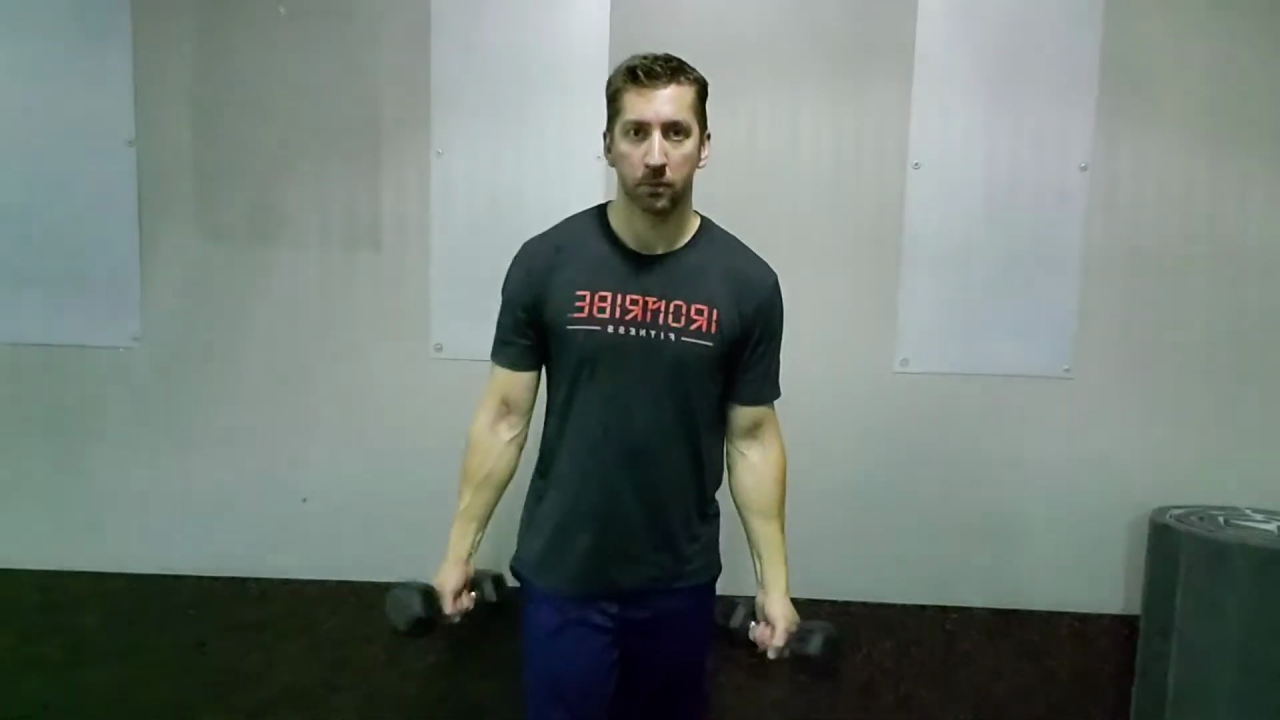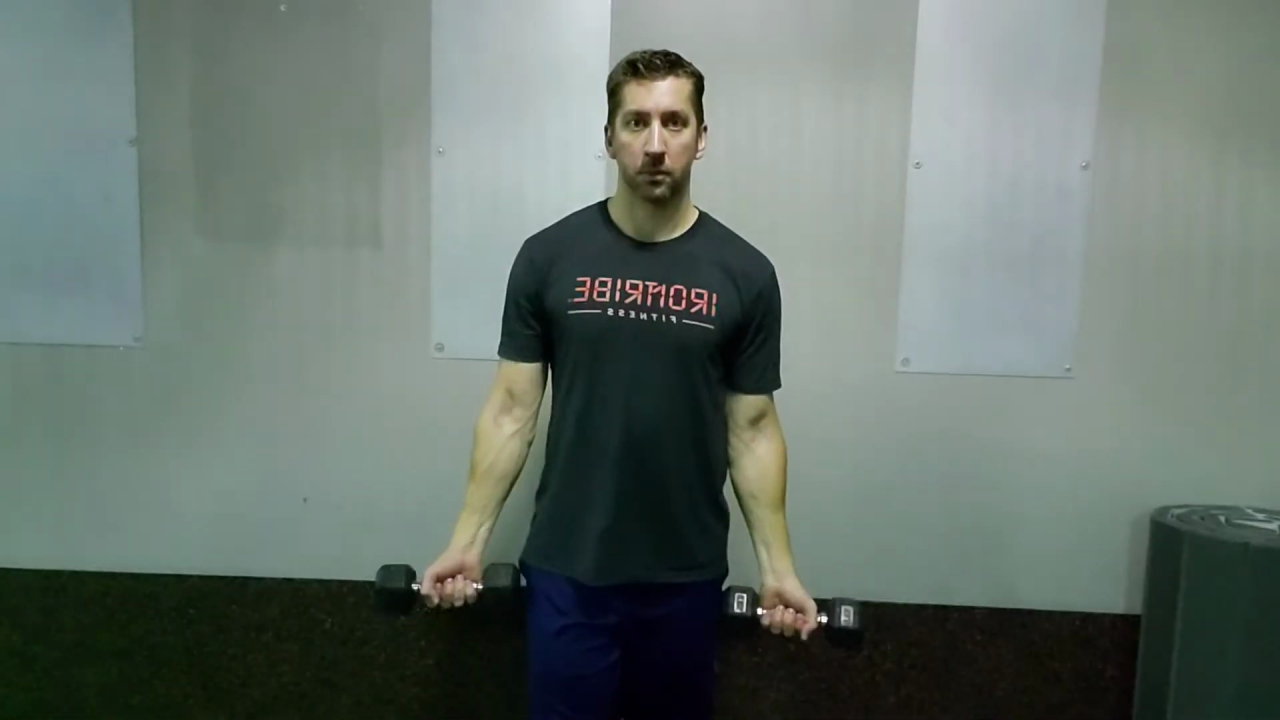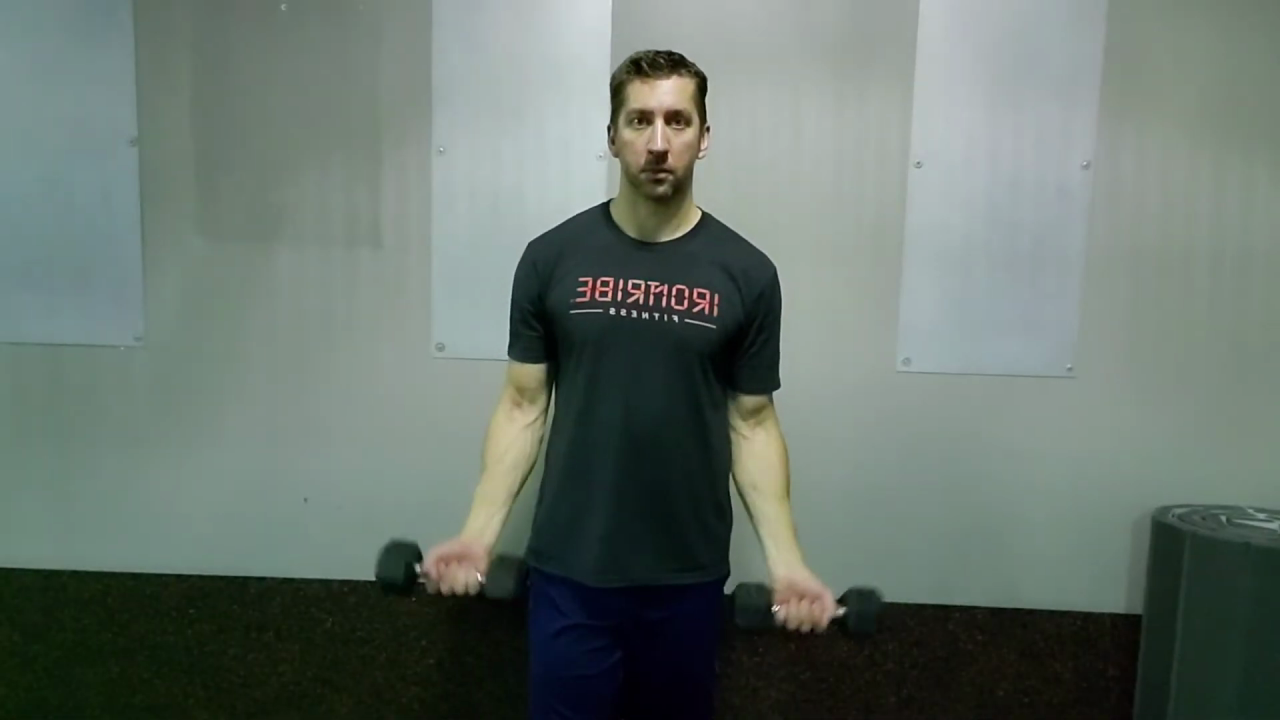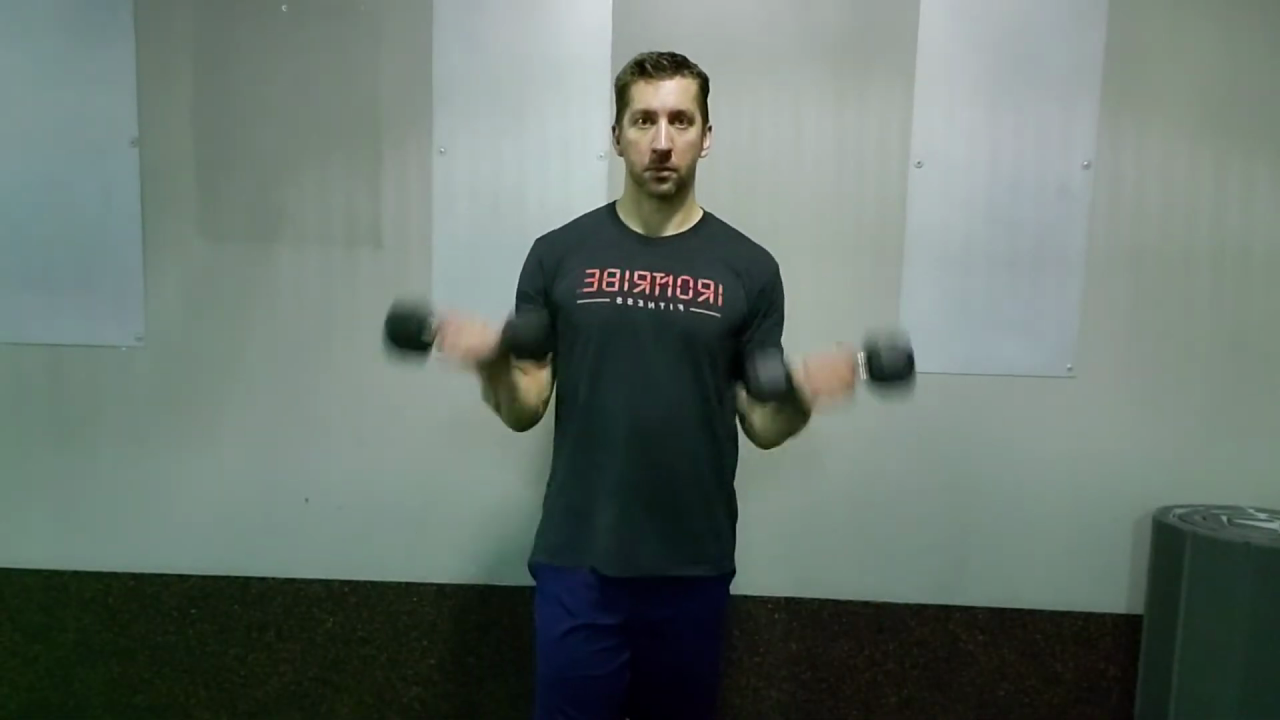
dt=0.4s
person 1, frame 1
left shoulder: (746, 282)
right shoulder: (545, 263)
left elbow: (752, 437)
right elbow: (504, 416)
left wrist: (774, 583)
right wrist: (459, 551)
left hip: (679, 579)
right hip: (562, 574)
person 1, frame 2
left shoulder: (744, 273)
right shoulder: (549, 256)
left elbow: (752, 427)
right elbow: (511, 409)
left wrist: (777, 565)
right wrist: (468, 540)
left hip: (687, 571)
right hip: (569, 566)
person 1, frame 3
left shoulder: (745, 272)
right shoulder: (551, 258)
left elbow: (752, 421)
right elbow: (522, 405)
left wrist: (783, 557)
right wrist: (479, 530)
left hip: (687, 571)
right hip: (569, 566)
person 1, frame 4
left shoulder: (747, 267)
right shoulder: (558, 253)
left elbow: (762, 418)
right elbow: (523, 403)
left wrist: (801, 397)
right wrist: (491, 368)
left hip: (693, 560)
right hip: (577, 557)
